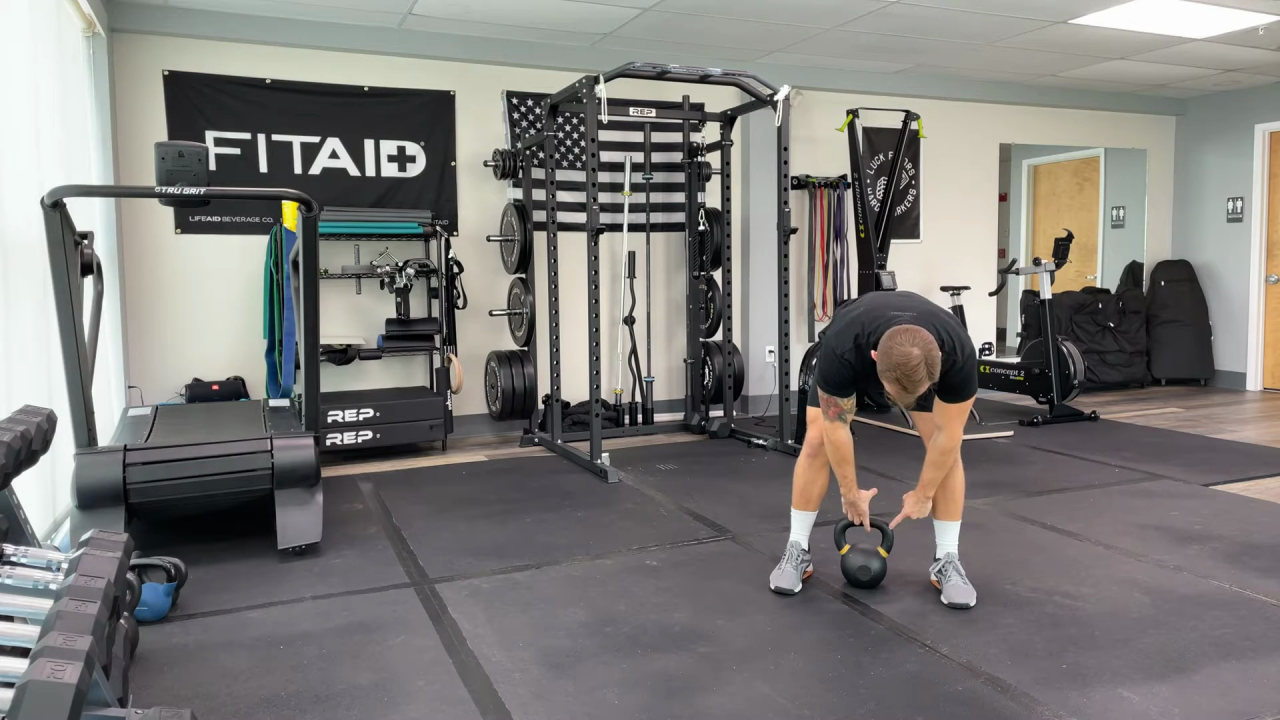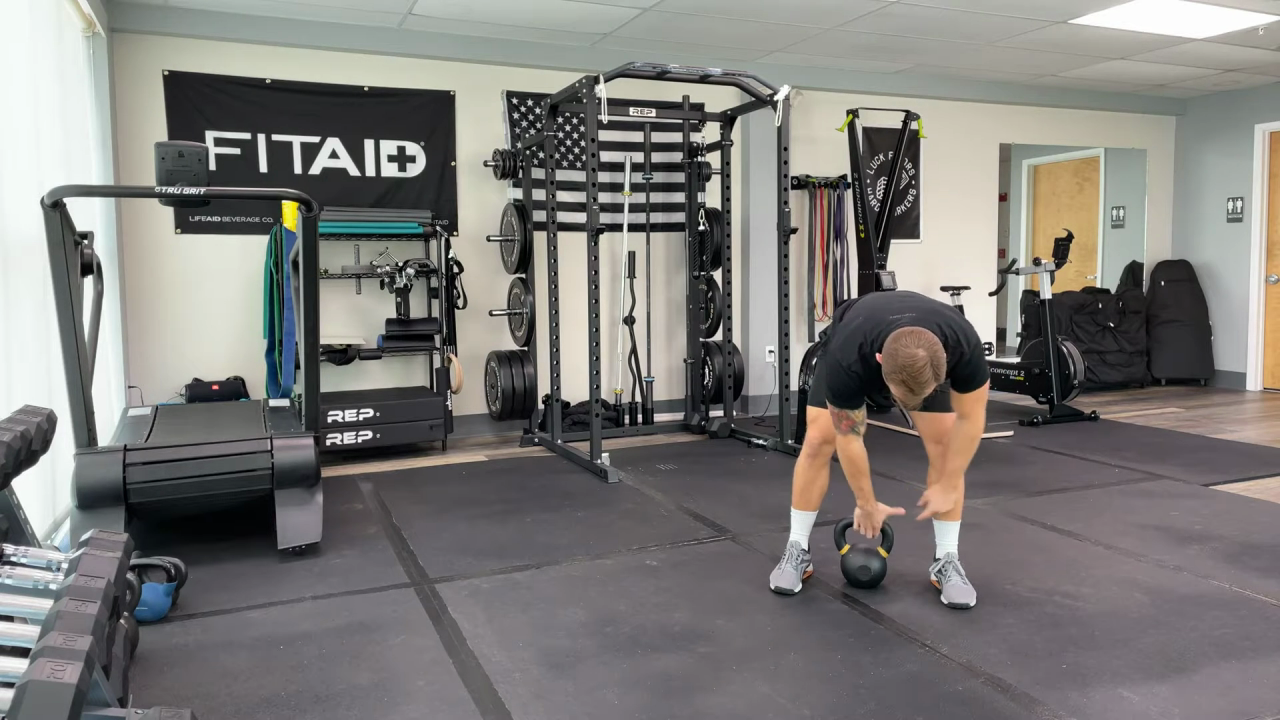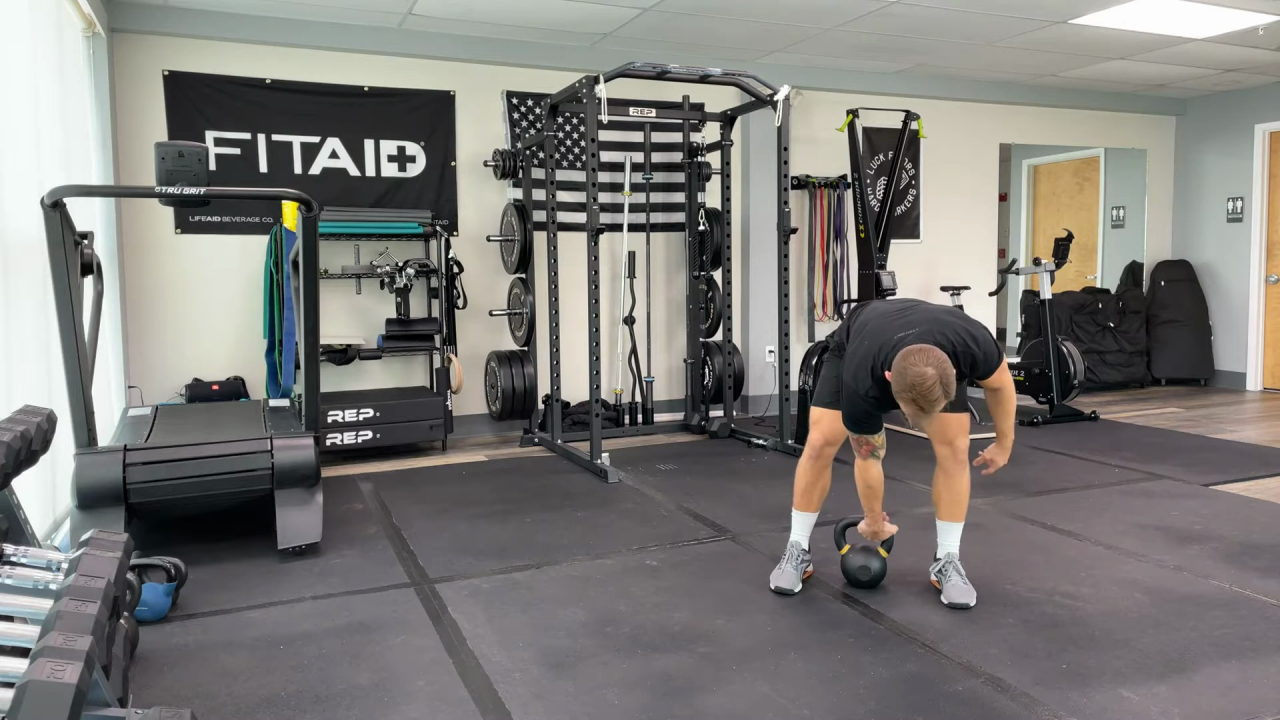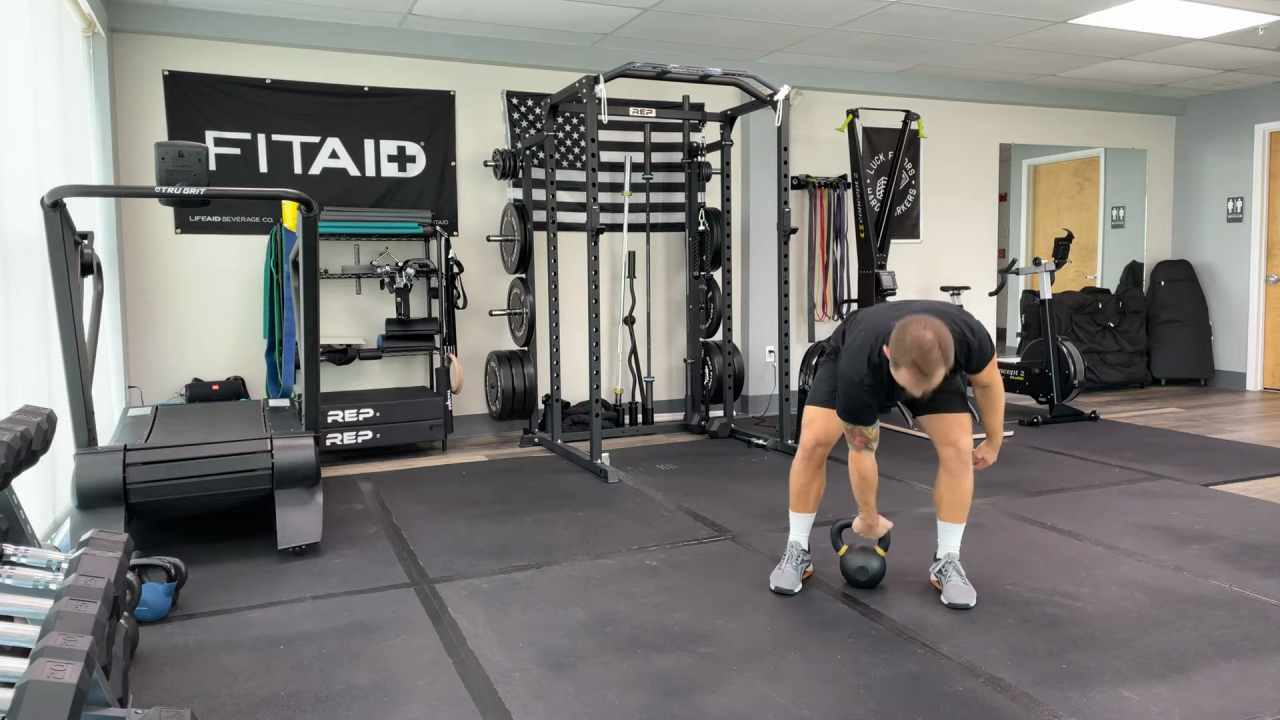
dt=0.5s
person 1, frame 1
left shoulder: (957, 353)
right shoulder: (841, 349)
left elbow: (947, 434)
right elbow: (836, 427)
left wrist: (922, 494)
right wrist: (850, 492)
left hip: (924, 361)
right hip: (855, 351)
left knee: (945, 448)
right knee: (817, 441)
left ankle: (947, 560)
right ankle: (797, 550)
person 1, frame 2
left shoulder: (962, 345)
right shoulder: (846, 358)
left elbow: (970, 419)
right elbow: (847, 436)
left wrist: (949, 488)
right wrist: (866, 503)
left hip: (927, 357)
right hip: (848, 344)
left knee: (944, 442)
right knee: (818, 440)
left ankle: (946, 560)
right ankle: (797, 551)
person 1, frame 3
left shoulder: (971, 345)
right shoulder: (862, 382)
left elbow: (999, 384)
right elbow: (868, 459)
left wrist: (1004, 443)
right wrist: (874, 522)
right hip: (853, 345)
left knee: (954, 447)
right knee: (820, 443)
left ankle: (947, 560)
right ankle: (797, 551)
person 1, frame 4
left shoulder: (967, 335)
right shoulder: (858, 371)
left elbow: (988, 381)
right elbow: (862, 452)
left wrist: (994, 440)
right wrist: (868, 517)
right hip: (849, 356)
left knee: (958, 448)
right knee: (813, 443)
left ankle: (947, 561)
right ankle: (797, 552)
